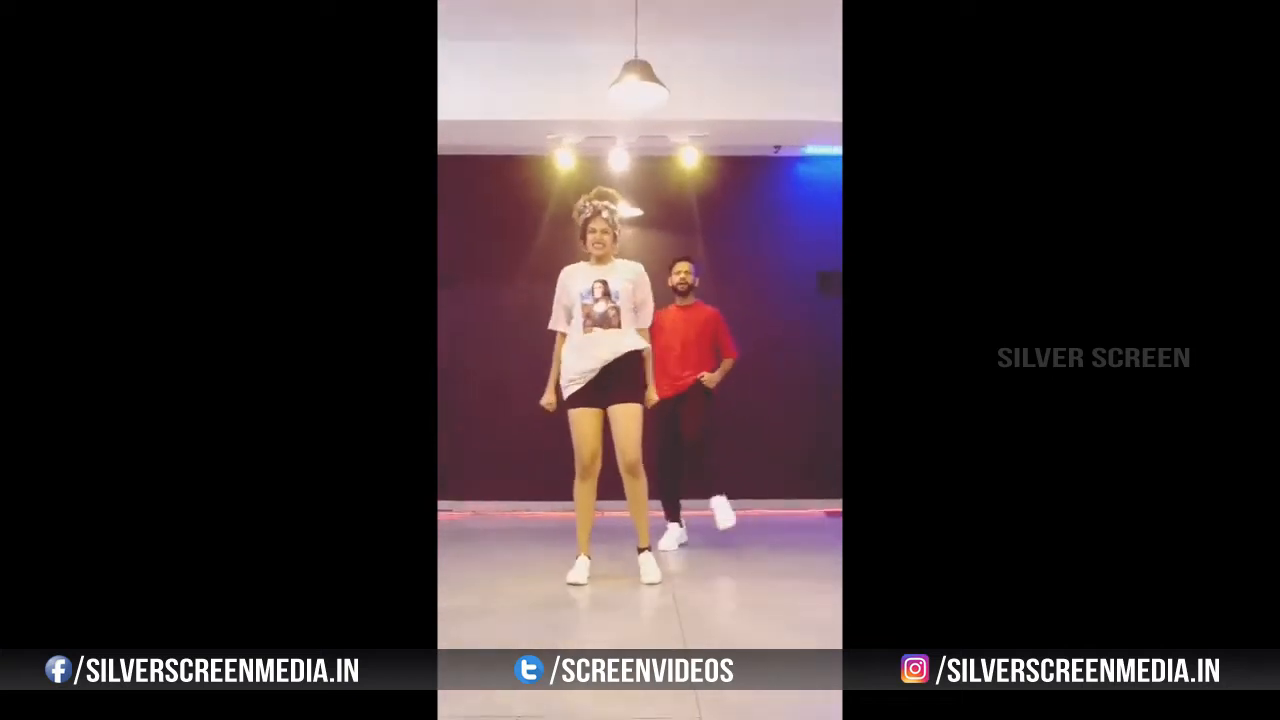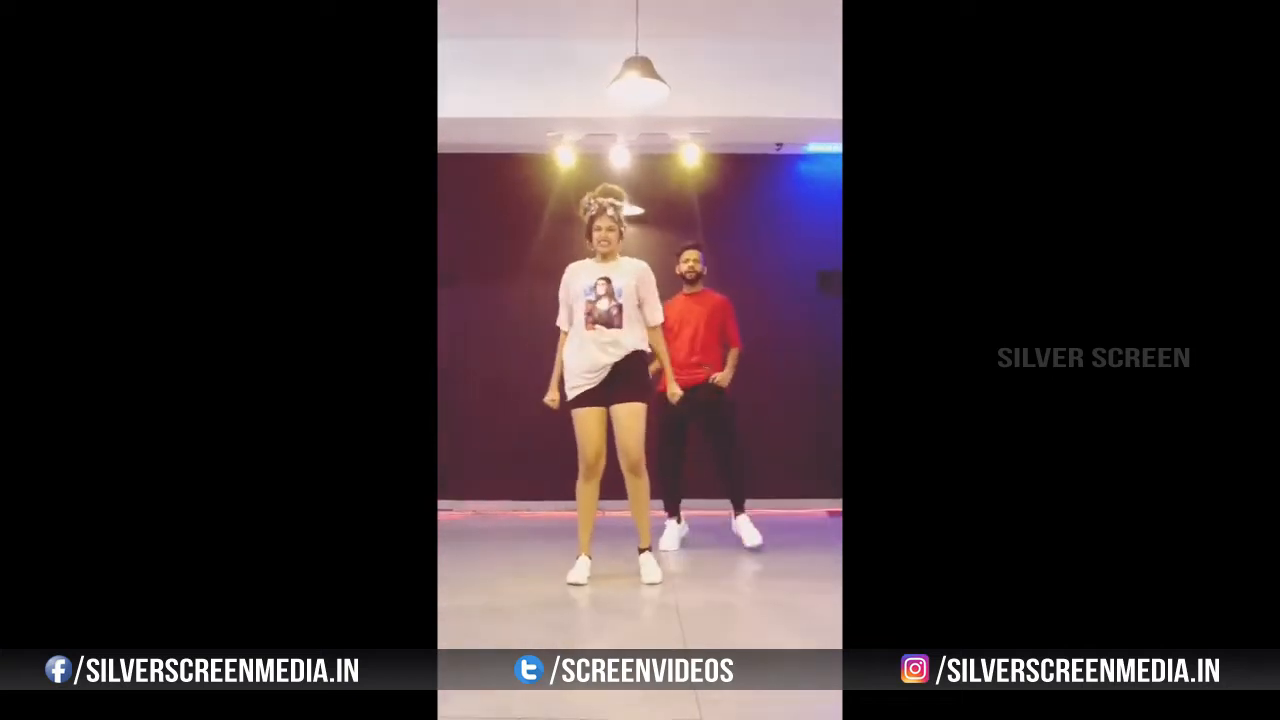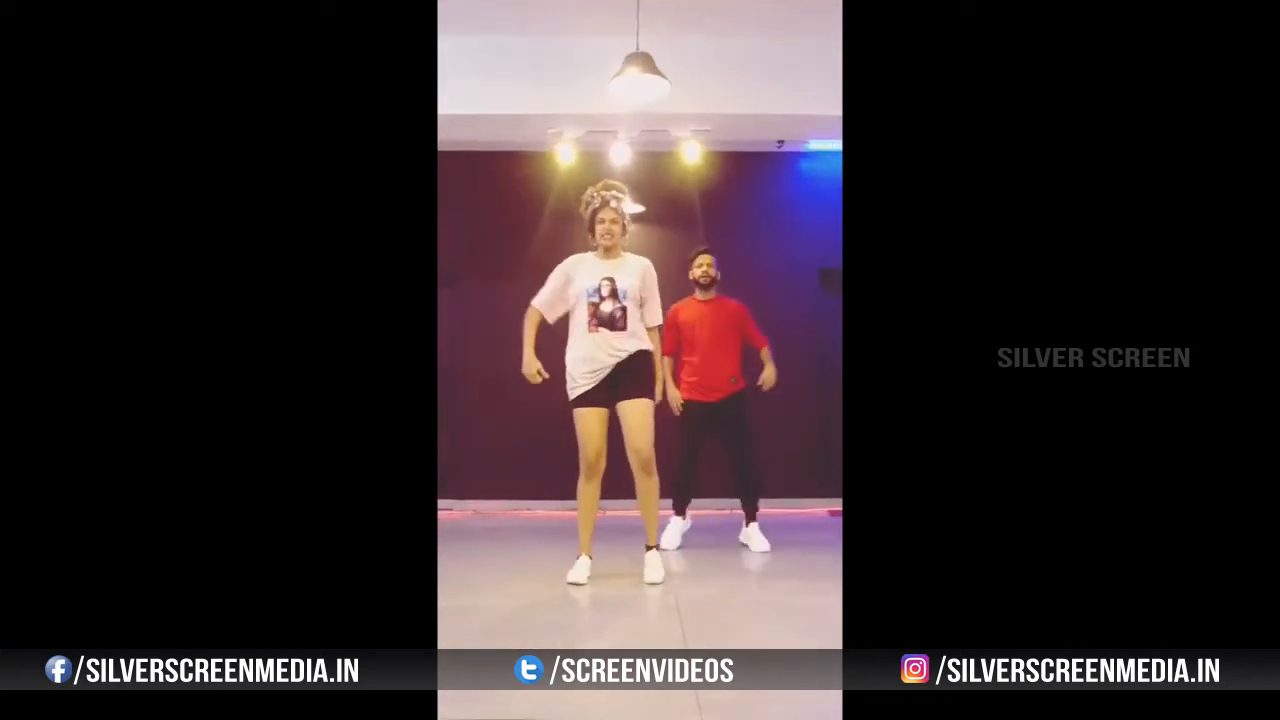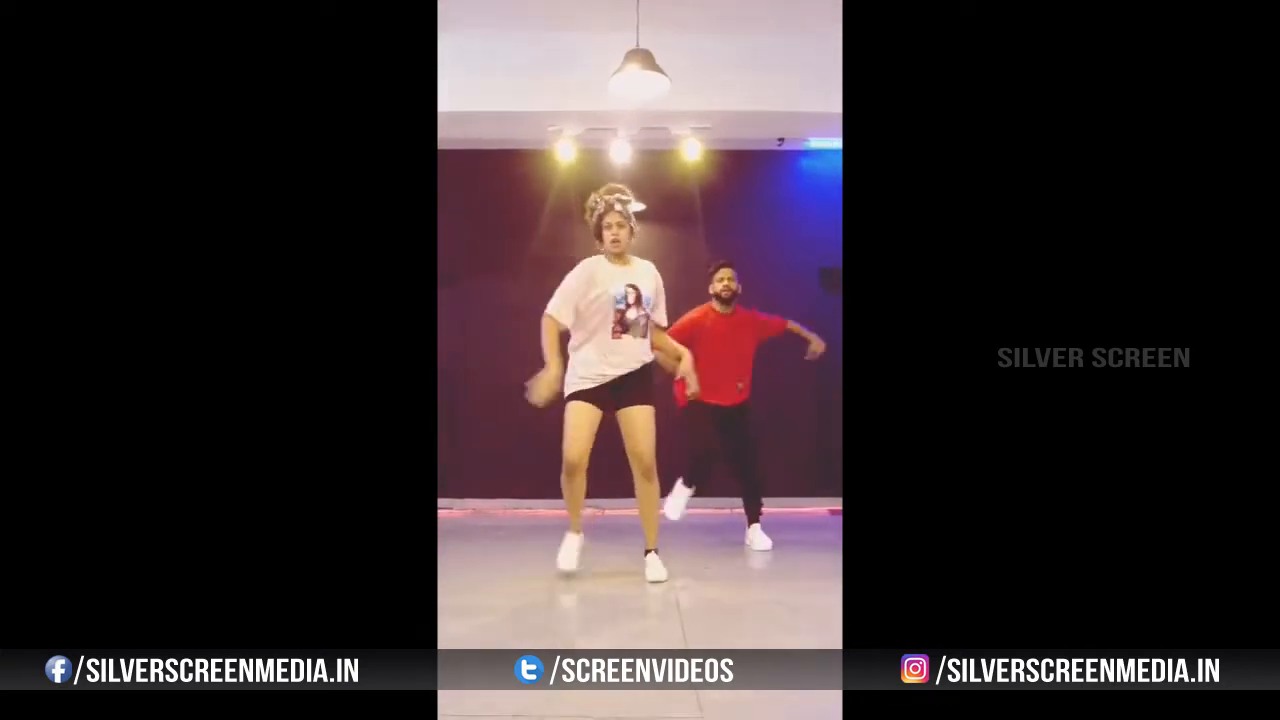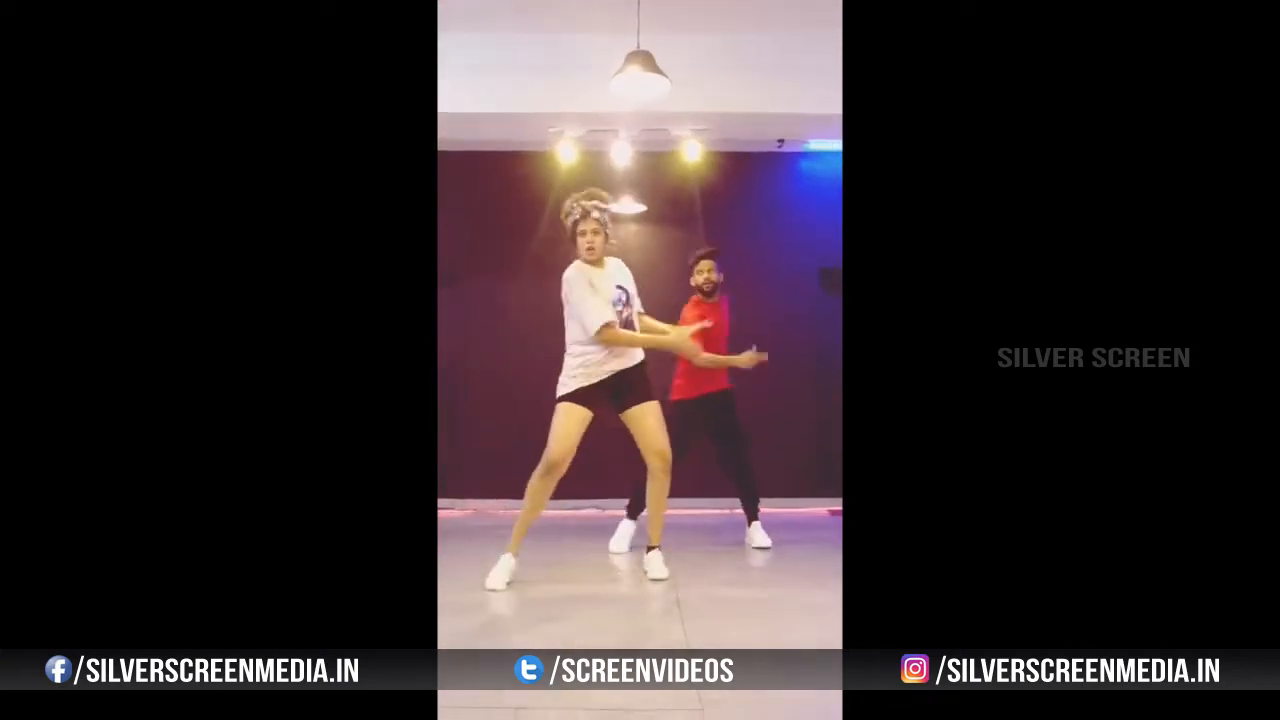
dt=0.2s
person 1, frame 1
left shoulder: (633, 272)
right shoulder: (569, 275)
left elbow: (644, 331)
right elbow: (562, 333)
left wrist: (651, 382)
right wrist: (551, 383)
left hip: (622, 369)
right hip: (579, 375)
left knee: (630, 461)
right knee: (585, 466)
left ankle: (646, 550)
right ankle: (583, 556)
person 1, frame 2
left shoulder: (638, 270)
right shoulder: (574, 272)
left elbow: (653, 327)
right elbow: (566, 333)
left wrist: (669, 376)
right wrist: (553, 380)
left hip: (628, 367)
right hip: (584, 375)
left knee: (633, 461)
right knee: (590, 465)
left ankle: (646, 551)
right ankle: (584, 555)
person 1, frame 3
left shoulder: (641, 267)
right shoulder: (575, 267)
left elbow: (653, 322)
right elbow: (538, 309)
left wrist: (663, 369)
right wrist: (529, 353)
left hip: (631, 366)
right hip: (587, 373)
left knee: (643, 457)
right knee: (591, 463)
left ankle: (652, 550)
right ankle: (584, 556)
person 1, frame 4
left shoulder: (648, 271)
right shoulder: (588, 270)
right elbow: (552, 318)
left wrist: (683, 354)
right wrist: (553, 367)
left hip: (633, 374)
right hip: (590, 377)
left knee: (645, 463)
right knee: (573, 460)
left ankle: (651, 552)
right ankle: (575, 531)
person 1, frame 5
left shoulder: (618, 268)
right shoulder: (576, 276)
right elbow: (605, 332)
left wrist: (680, 331)
right wrist: (669, 343)
left hip: (629, 374)
right hip: (585, 379)
left knee: (661, 458)
right knee: (554, 462)
left ankle: (652, 550)
right ankle: (511, 552)
person 2, frame 1
left shoulder: (711, 315)
right shoulder: (659, 318)
left elbow: (729, 353)
right elbow: (648, 352)
left wrist: (718, 375)
left hip: (696, 390)
right hip: (665, 396)
left knee: (694, 442)
right knee: (668, 461)
left ankle: (718, 499)
right ankle: (674, 525)
person 2, frame 2
left shoulder: (719, 302)
right shoulder: (669, 308)
left elbow: (734, 342)
left wrist: (729, 370)
right wrist: (655, 367)
left hip: (711, 386)
left knee: (726, 451)
right knee: (669, 456)
left ankle: (741, 518)
right ankle: (674, 522)
person 2, frame 3
left shoulder: (734, 310)
right shoulder: (678, 311)
left elbow: (758, 340)
right elbow: (668, 352)
left wrist: (769, 365)
right wrist: (670, 385)
left hip: (730, 396)
right hip: (691, 398)
left knee: (743, 461)
right knee: (687, 460)
left ankle: (751, 526)
right ankle: (679, 518)
person 2, frame 4
left shoulder: (754, 318)
right shoulder: (697, 318)
left elbow: (785, 325)
left wrist: (813, 337)
left hip: (735, 403)
right hip: (700, 401)
left knee: (746, 465)
right knee: (704, 456)
left ankle: (754, 527)
right ankle: (685, 487)
person 2, frame 5
left shoulder: (722, 303)
right shoulder: (694, 312)
right elbow: (697, 358)
right wrist: (736, 361)
left hip: (719, 394)
right hip: (688, 398)
left knee: (738, 461)
left ankle: (754, 525)
right ankle: (629, 520)
